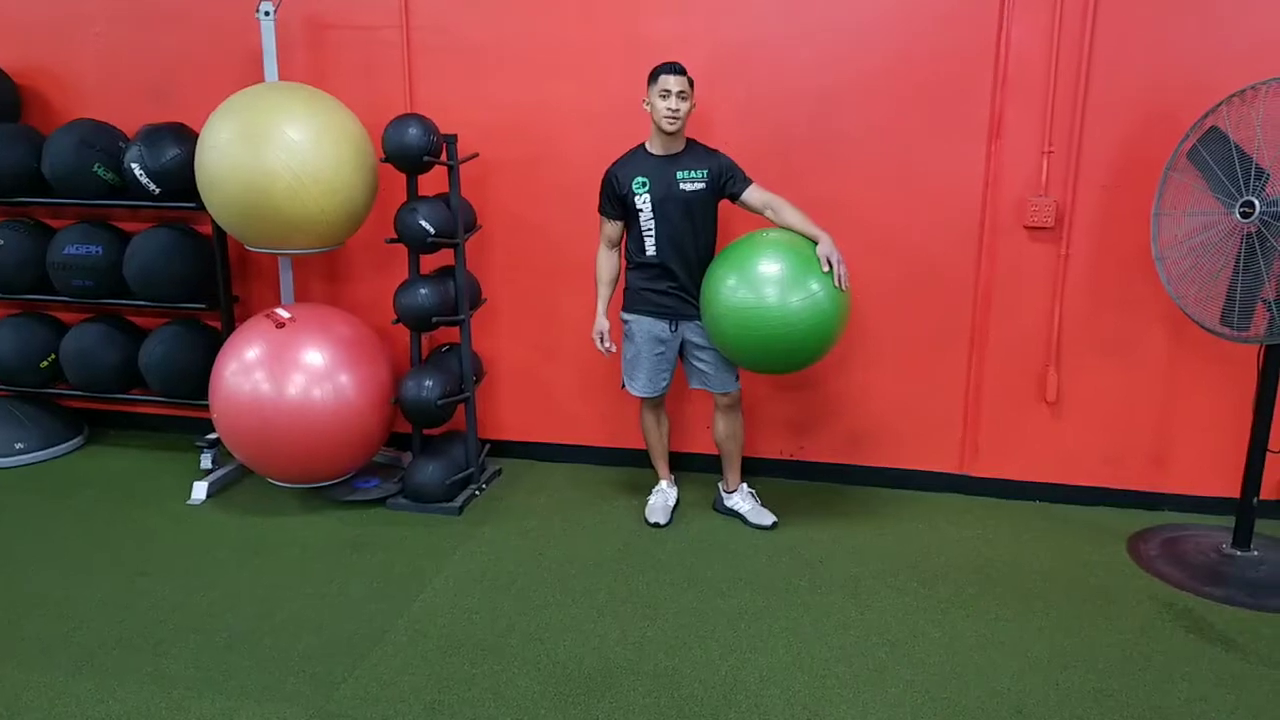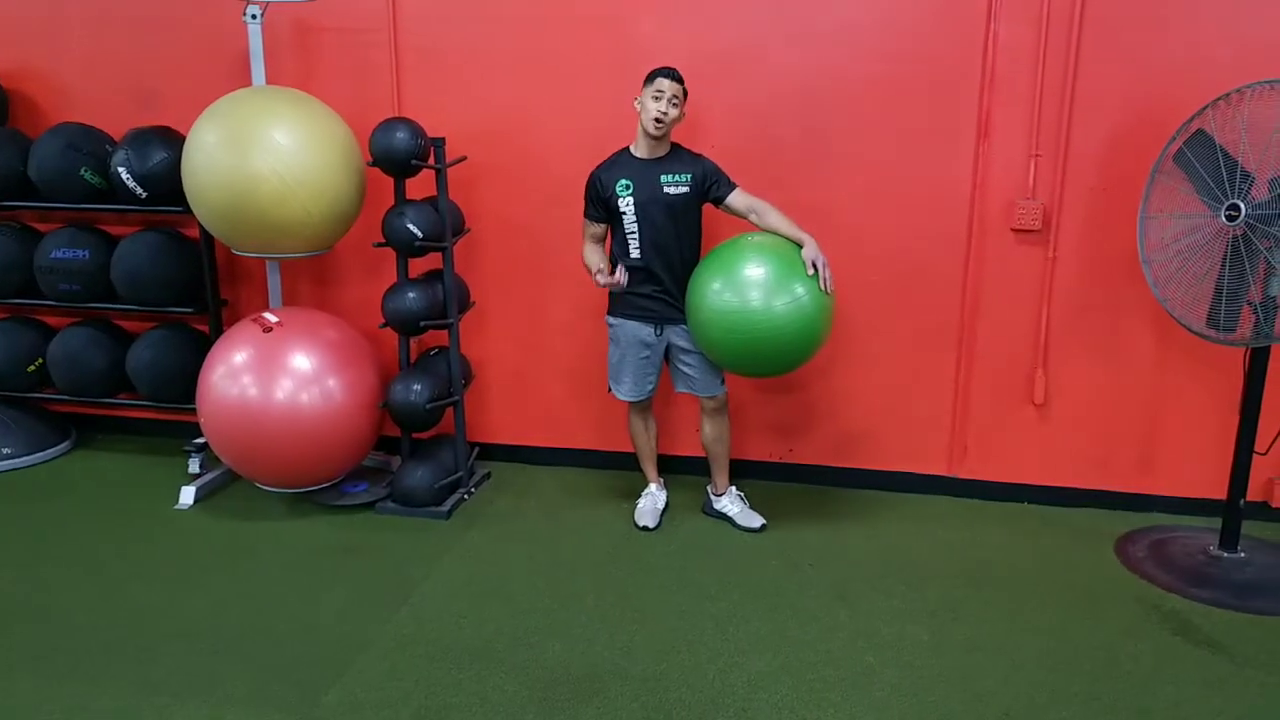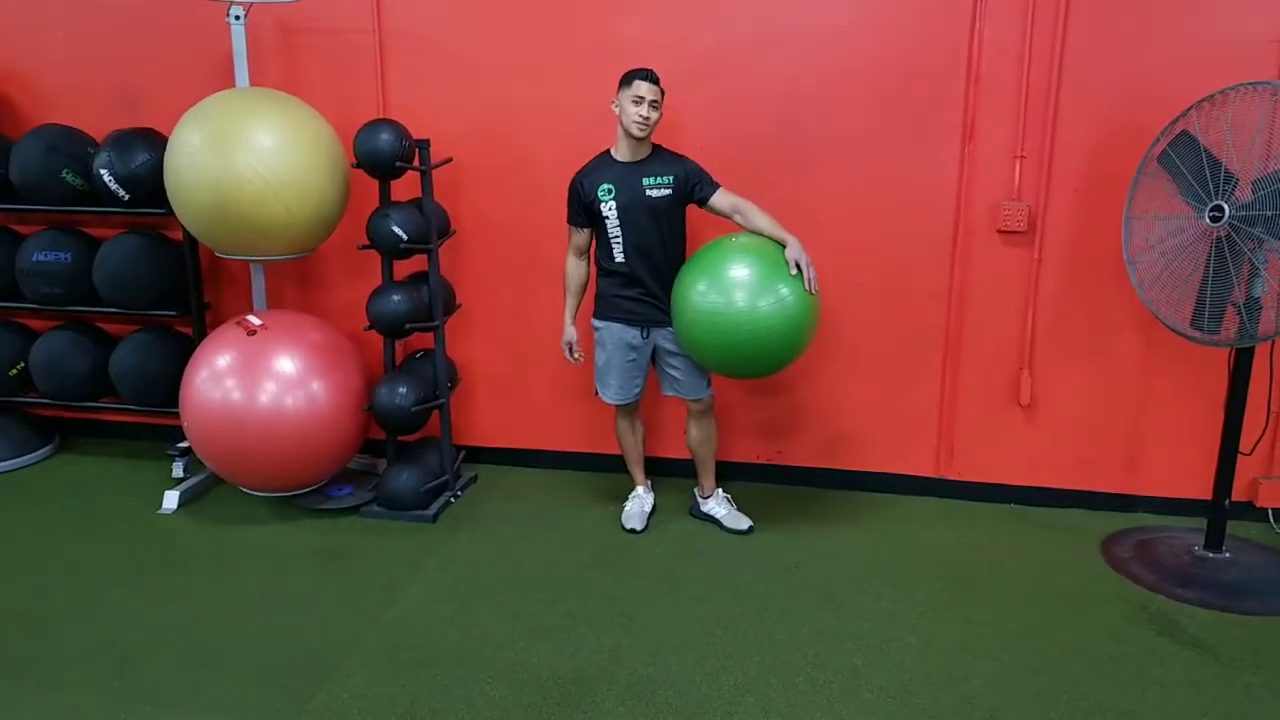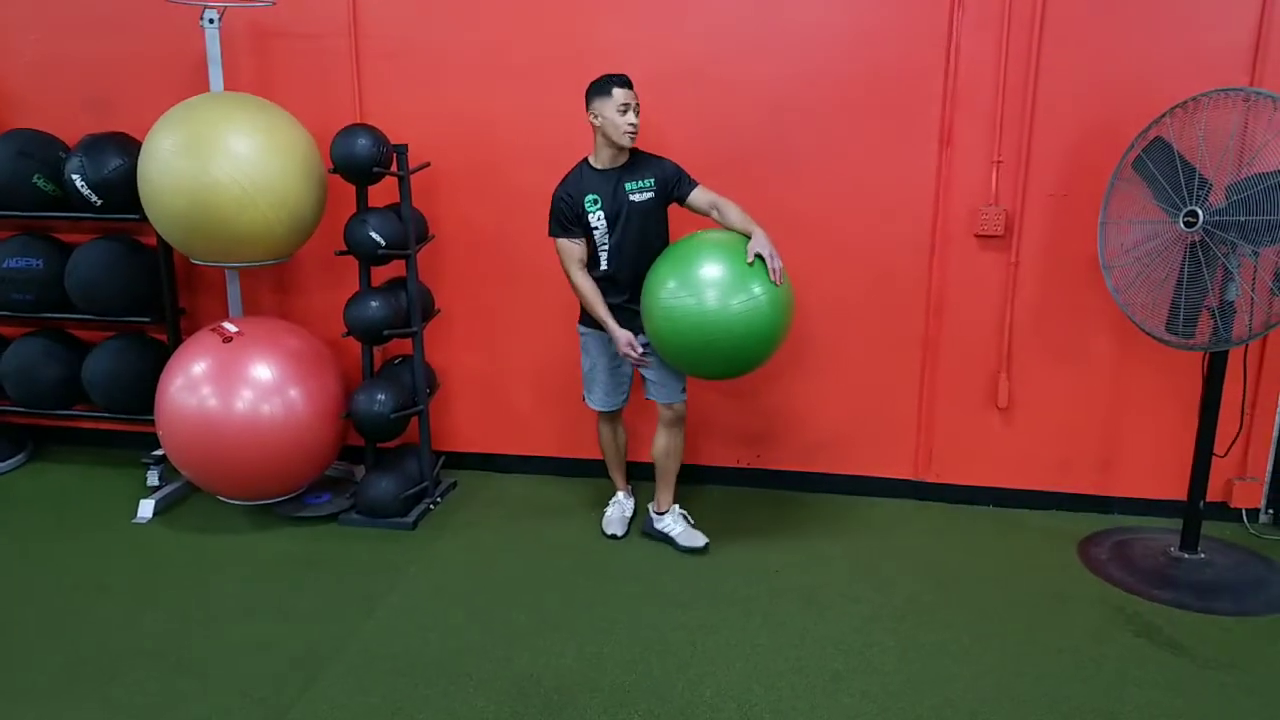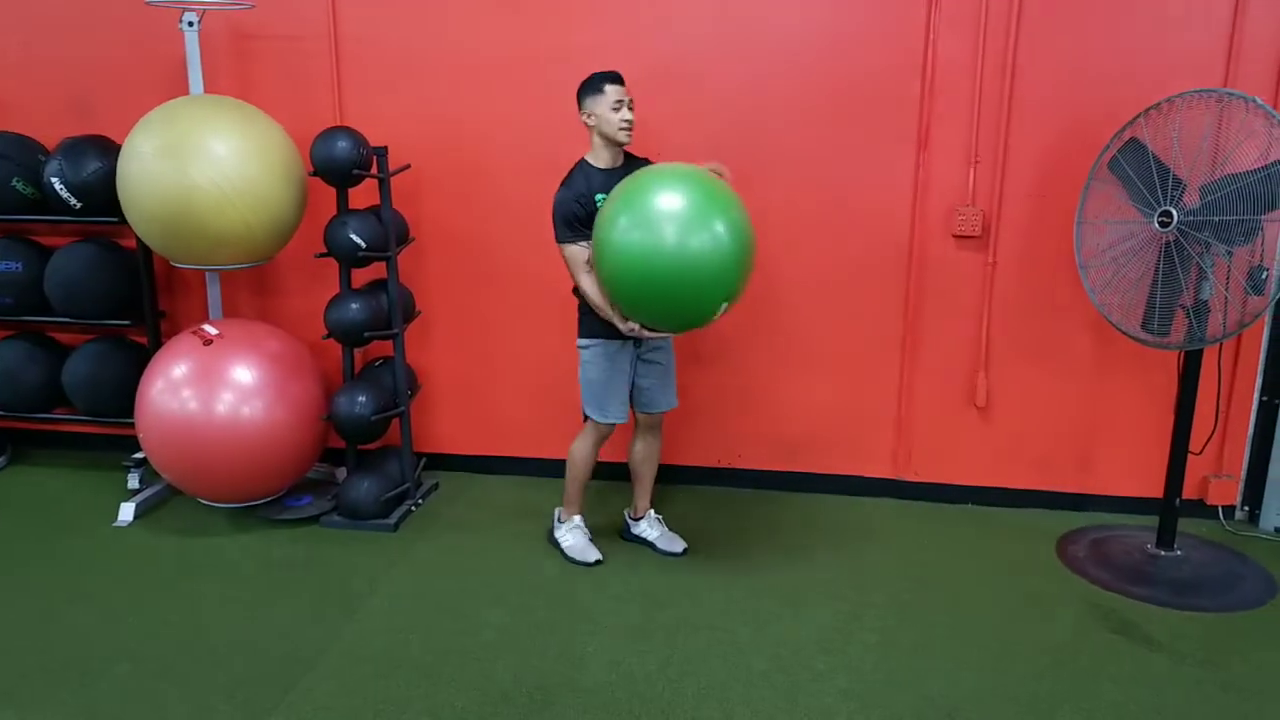
dt=0.7s
person 1, frame 1
left shoulder: (712, 164)
right shoulder: (622, 173)
left elbow: (768, 204)
right elbow: (609, 247)
left wrist: (821, 237)
right wrist: (601, 311)
left hip: (704, 306)
right hip: (646, 311)
left knee: (728, 396)
right knee: (651, 399)
left ankle: (733, 491)
right ankle: (664, 485)
person 1, frame 2
left shoulder: (696, 168)
right shoulder: (606, 176)
left elbow: (752, 208)
right elbow: (592, 241)
left wrist: (805, 241)
right wrist: (599, 272)
left hip: (689, 310)
right hip: (631, 314)
left knee: (714, 401)
right knee: (639, 403)
left ankle: (721, 494)
right ankle: (653, 488)
person 1, frame 3
left shoulder: (678, 169)
right shoulder: (588, 180)
left elbow: (735, 208)
right elbow: (577, 256)
left wrist: (789, 241)
right wrist: (568, 320)
left hip: (675, 312)
right hip: (617, 318)
left knee: (700, 403)
right knee: (625, 406)
left ankle: (709, 497)
right ankle: (641, 490)
person 1, frame 4
left shoulder: (658, 171)
right shoulder: (571, 191)
left elbow: (714, 205)
right elbow: (575, 269)
left wrist: (756, 232)
right wrist: (614, 329)
right hip: (604, 324)
left knee: (672, 411)
right knee: (608, 411)
left ankle: (663, 512)
right ankle: (622, 495)
person 1, frame 5
left shoulder: (646, 171)
right shoulder: (573, 193)
right elbow: (583, 276)
right wrist: (621, 322)
right hip: (603, 330)
left knee: (650, 421)
right knee: (599, 426)
left ankle: (640, 518)
right ankle: (567, 518)
